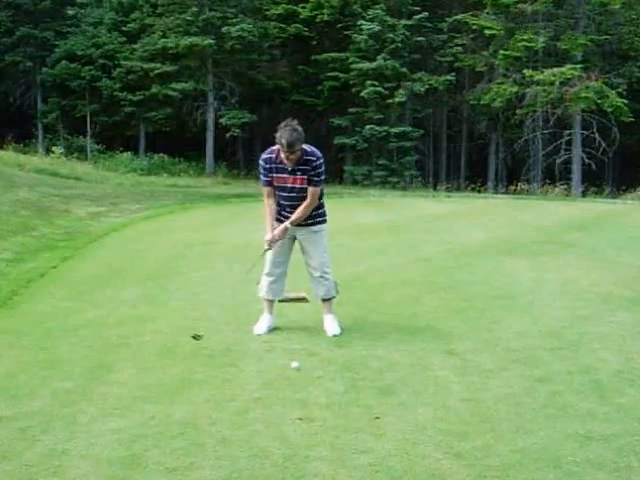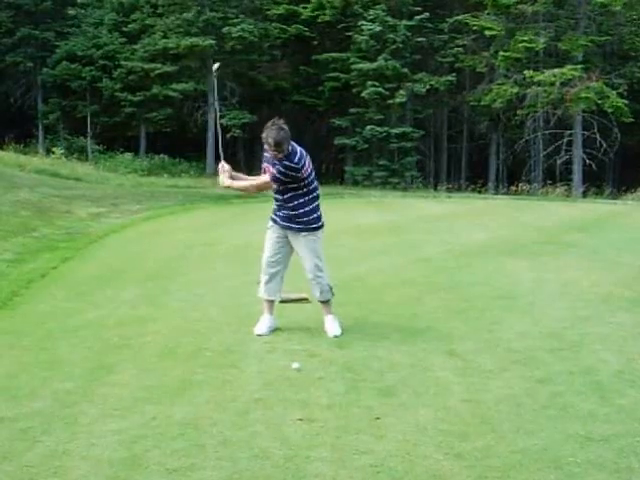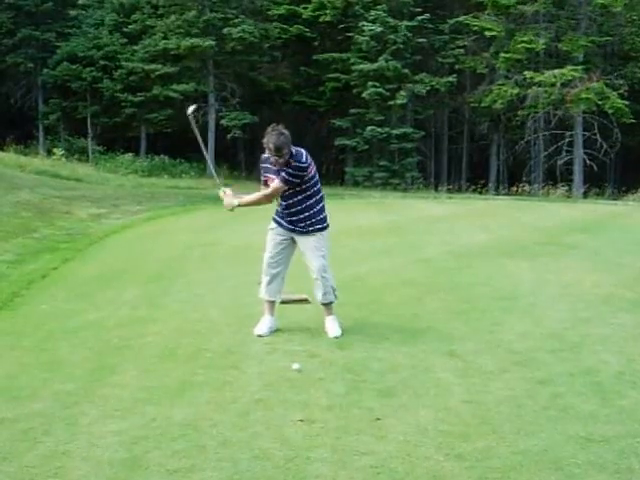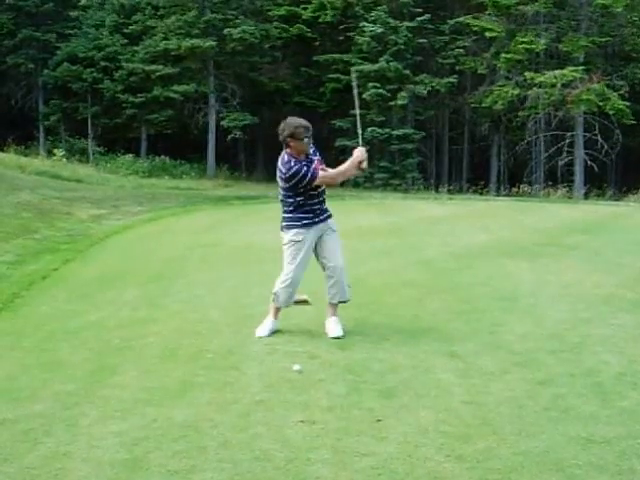
dt=0.4s
person 1, frame 1
left shoulder: (315, 159)
right shoulder: (267, 159)
left elbow: (312, 201)
right elbow: (269, 198)
left wrist: (286, 226)
right wrist: (270, 230)
left hip: (311, 222)
right hip: (281, 219)
left knee: (319, 267)
right knee: (272, 267)
left ankle: (328, 315)
right ankle: (267, 315)
person 1, frame 2
left shoulder: (294, 161)
right shoulder: (271, 152)
left elbow: (261, 186)
right elbow: (263, 181)
left wrist: (229, 183)
right wrist: (232, 174)
left hip: (305, 224)
right hip: (279, 221)
left knee: (315, 269)
right knee: (270, 266)
left ankle: (329, 316)
right ankle: (268, 316)
person 1, frame 3
left shoulder: (300, 160)
right shoulder: (268, 159)
left elbow: (270, 194)
right elbow: (265, 194)
left wrist: (236, 203)
right wrist: (236, 197)
left hip: (311, 224)
right hip: (283, 223)
left knee: (320, 270)
right knee: (272, 266)
left ankle: (330, 317)
right ankle: (268, 317)
person 1, frame 4
left shoulder: (307, 151)
right shoulder: (290, 167)
left elbow: (326, 173)
right elbow: (329, 180)
left wrist: (352, 165)
right wrist: (354, 161)
left hip: (323, 220)
right hip: (298, 227)
left knee: (336, 267)
right knee: (291, 274)
left ankle: (332, 317)
right ankle: (272, 318)
